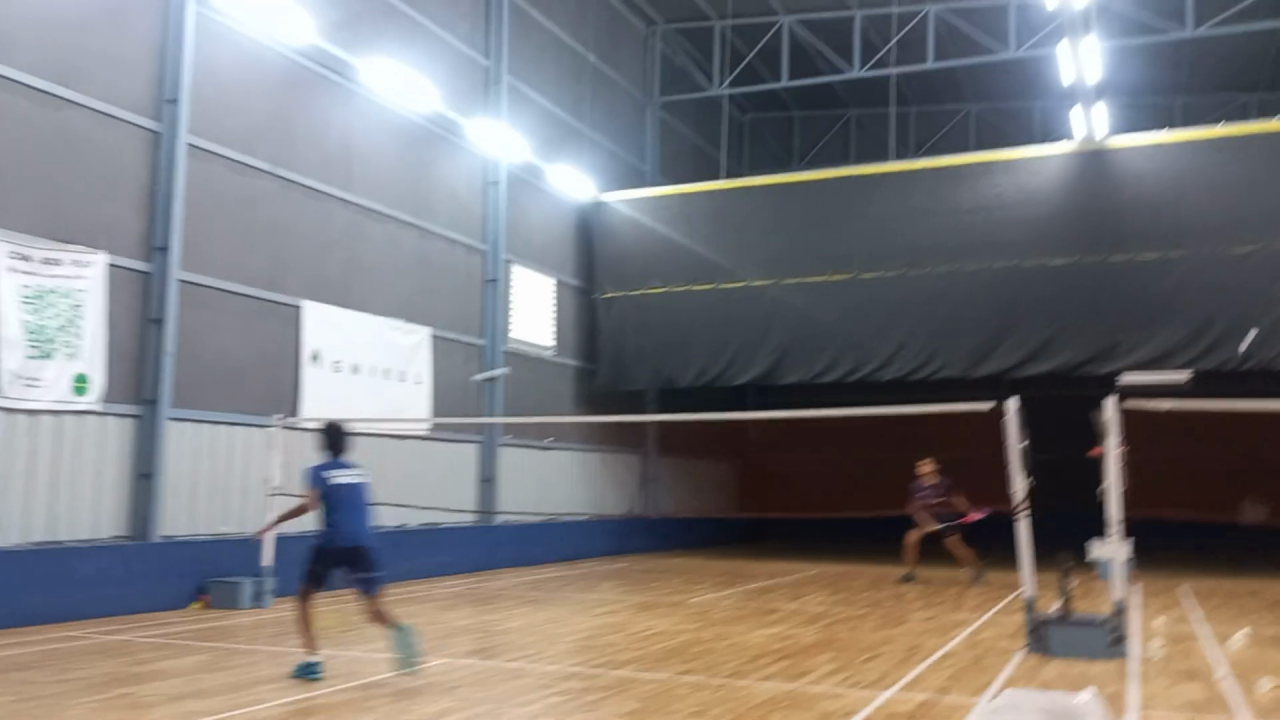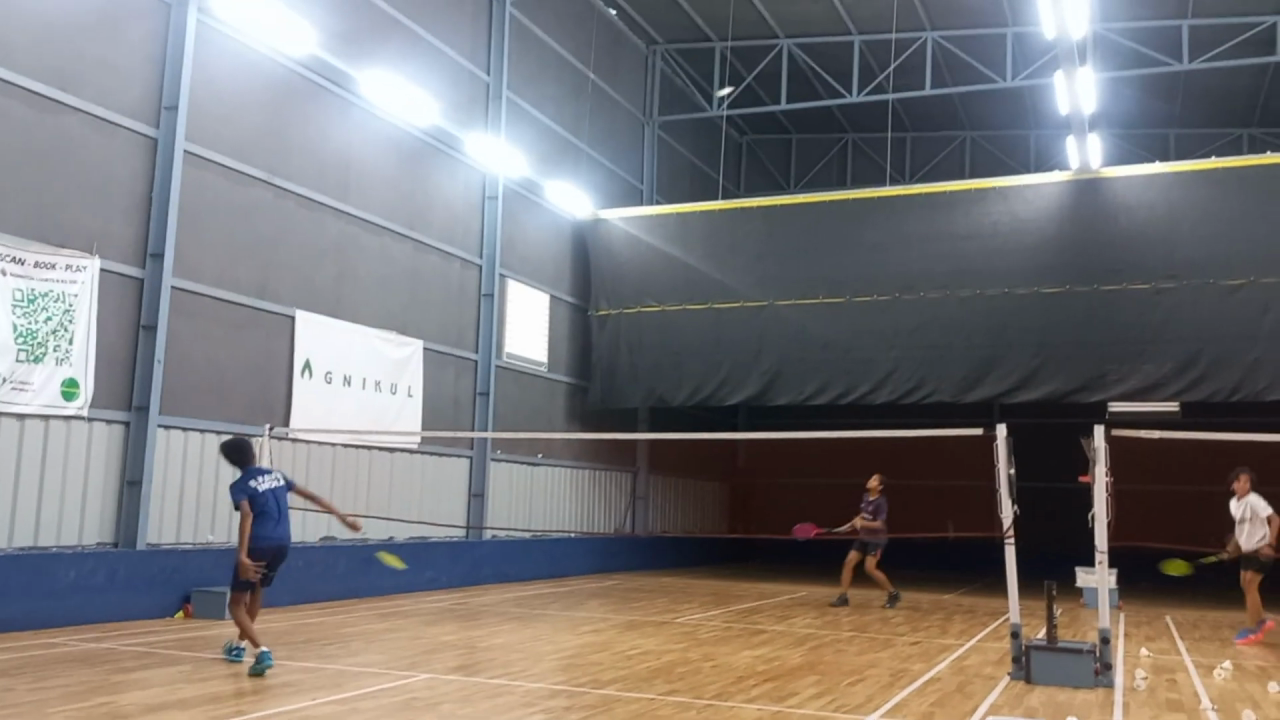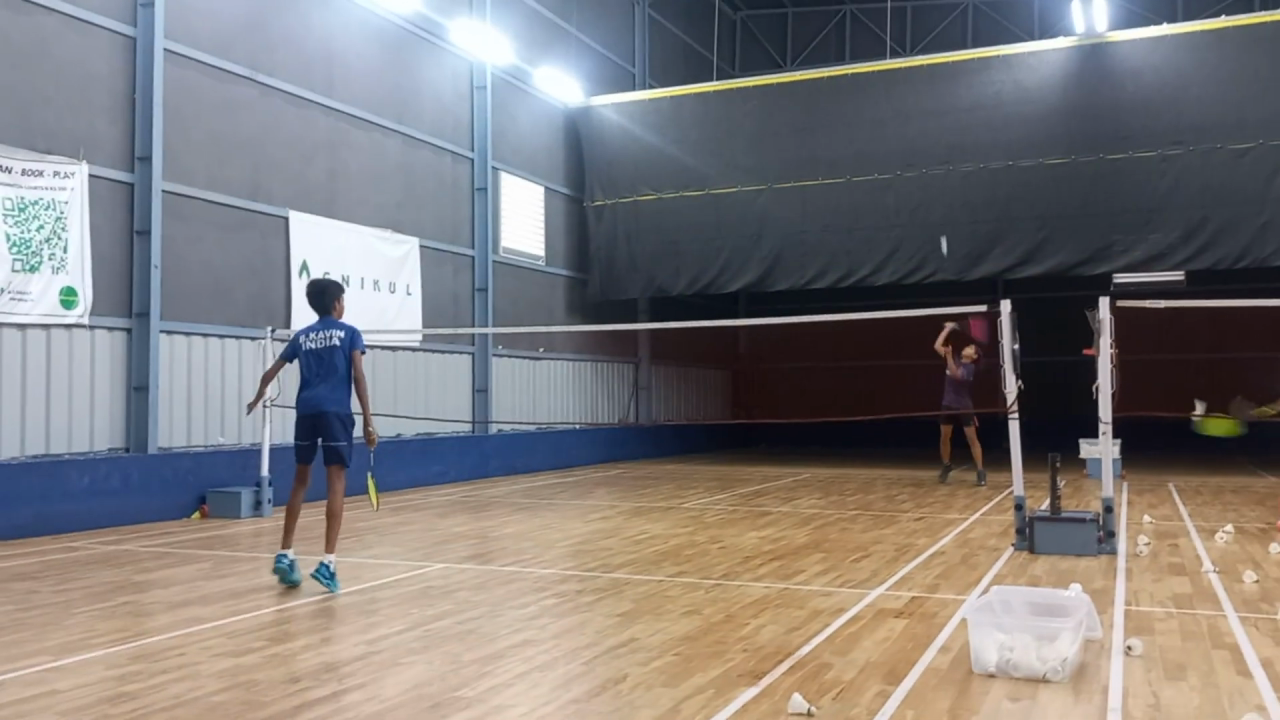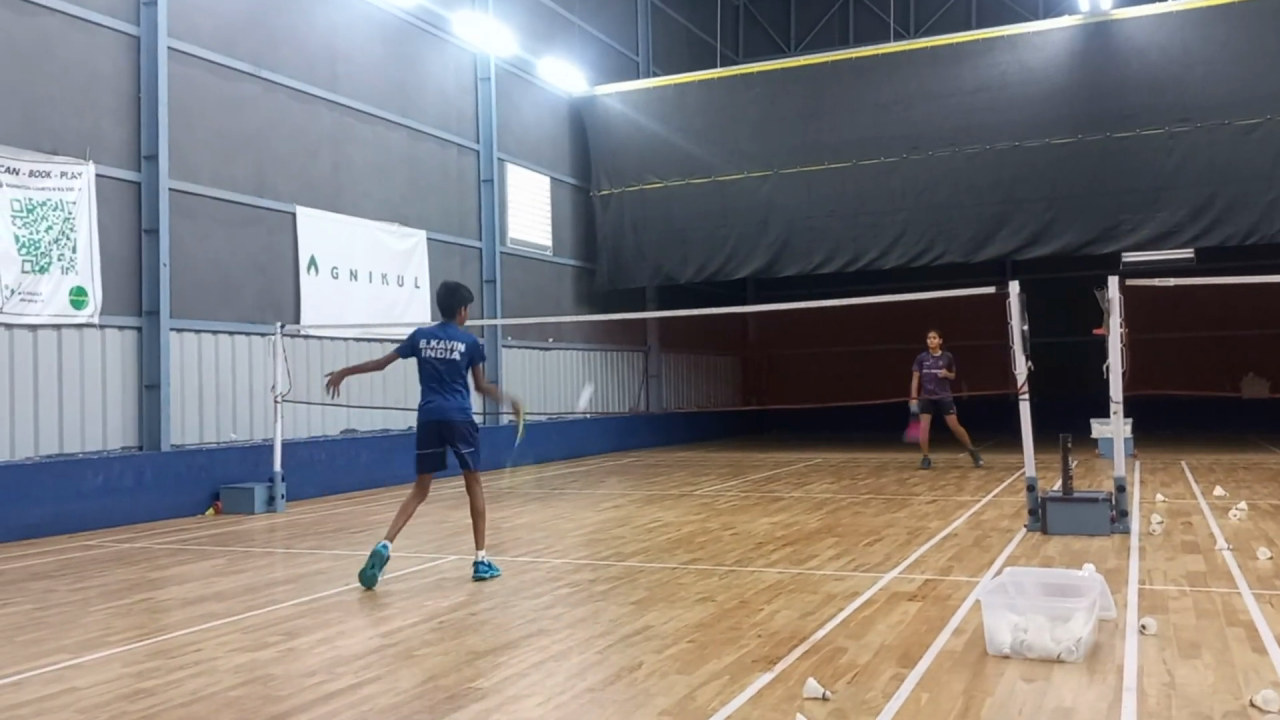
dt=1s
person 1, frame 1
left shoulder: (320, 472)
right shoulder: (361, 474)
left elbow: (310, 504)
left wrist: (275, 522)
left hip: (332, 542)
right hip: (362, 542)
left knee: (304, 597)
right knee: (373, 608)
left ankle: (313, 660)
right ankle: (399, 631)
person 1, frame 2
left shoulder: (240, 486)
right shoulder: (276, 475)
left elbow: (247, 515)
right elbow: (310, 496)
left wrist: (242, 555)
right wrist: (342, 517)
left hip: (259, 545)
right hip: (282, 543)
left knee: (236, 603)
right knee: (256, 590)
left ankle: (262, 651)
right ankle: (239, 645)
person 1, frame 3
left shoulder: (302, 336)
right shoulder: (349, 332)
left elbow: (271, 373)
right elbow: (358, 377)
left wrist: (259, 396)
right wrist: (368, 420)
left hip: (306, 412)
right hip: (335, 411)
left knee: (300, 483)
right knee: (336, 485)
left ankle: (285, 555)
right ankle: (327, 562)
person 1, frame 4
left shoulder: (420, 336)
right shoulder: (470, 342)
left elbow: (381, 363)
right elbow: (481, 387)
left wrist: (343, 373)
right wrist: (507, 399)
left hip: (428, 418)
right hip: (459, 418)
left knee: (420, 490)
right knee: (474, 486)
left ankle: (385, 545)
right ankle: (481, 560)
